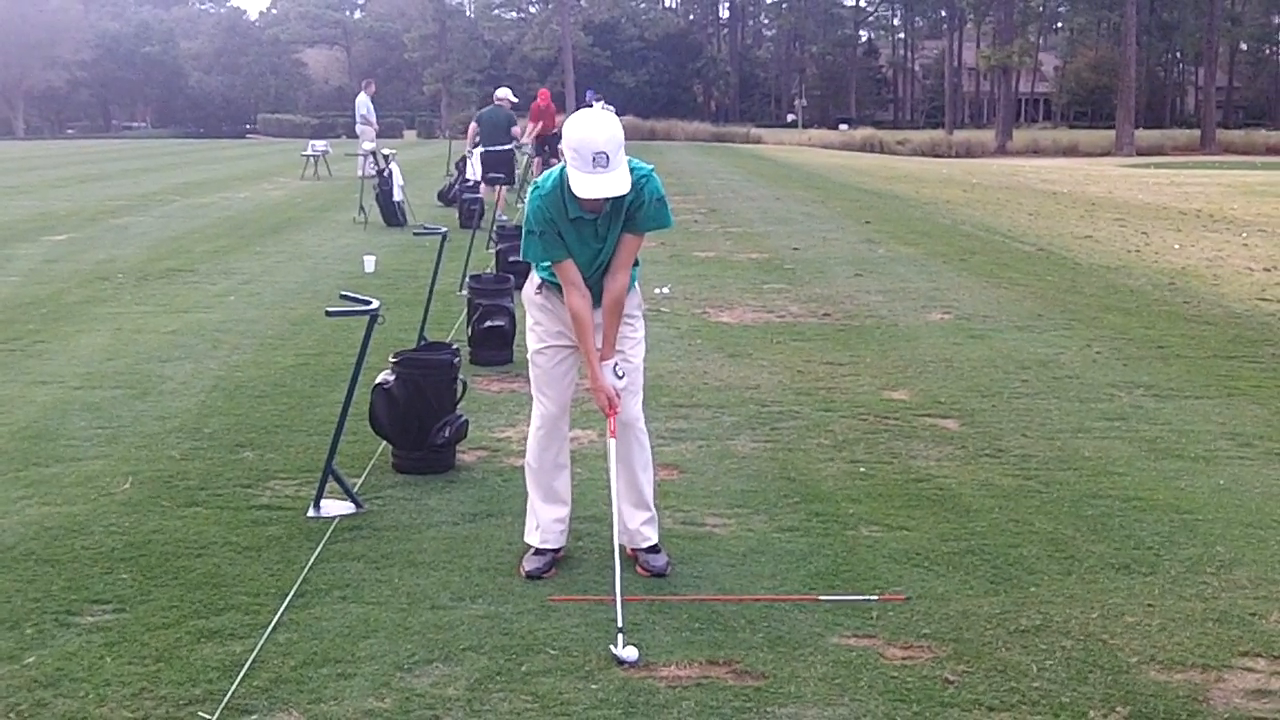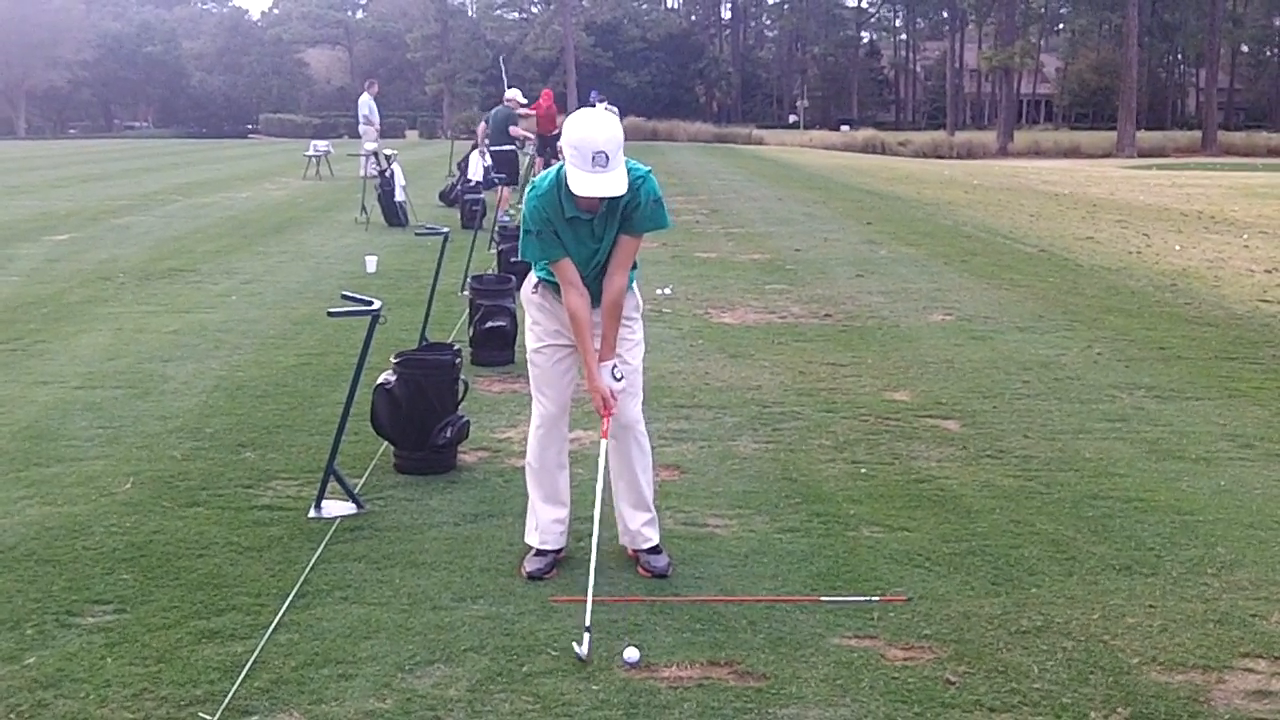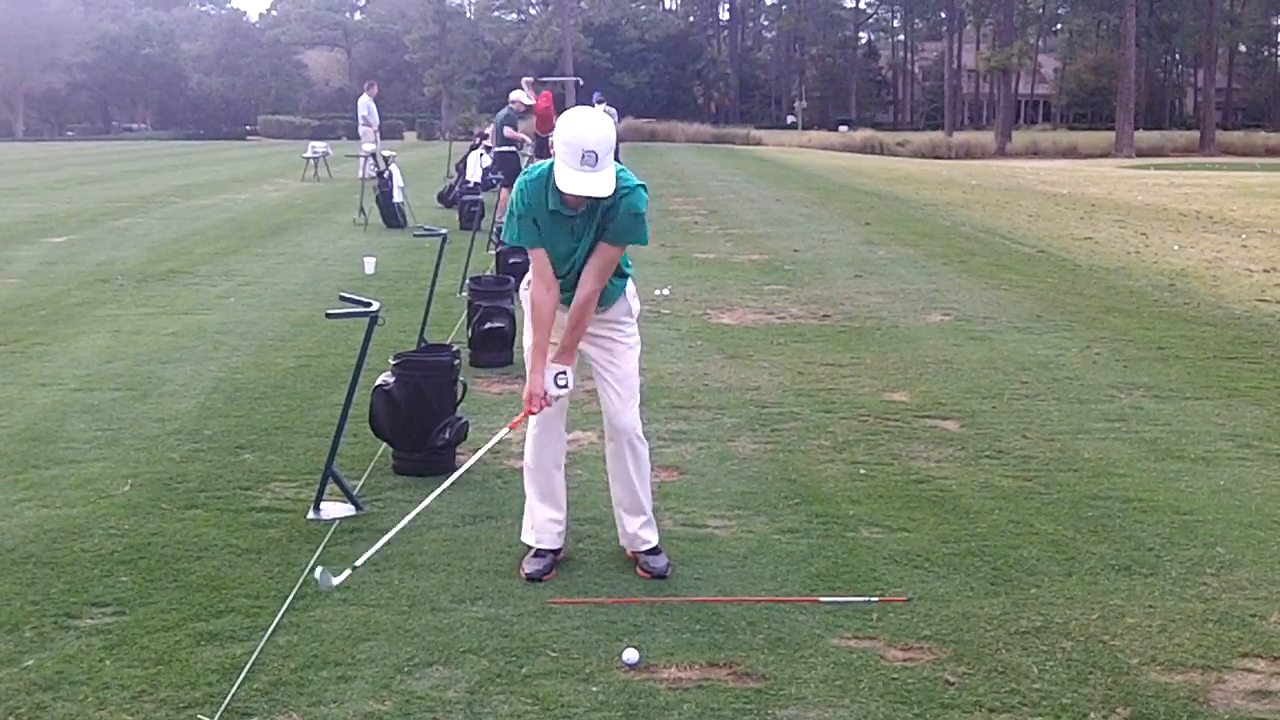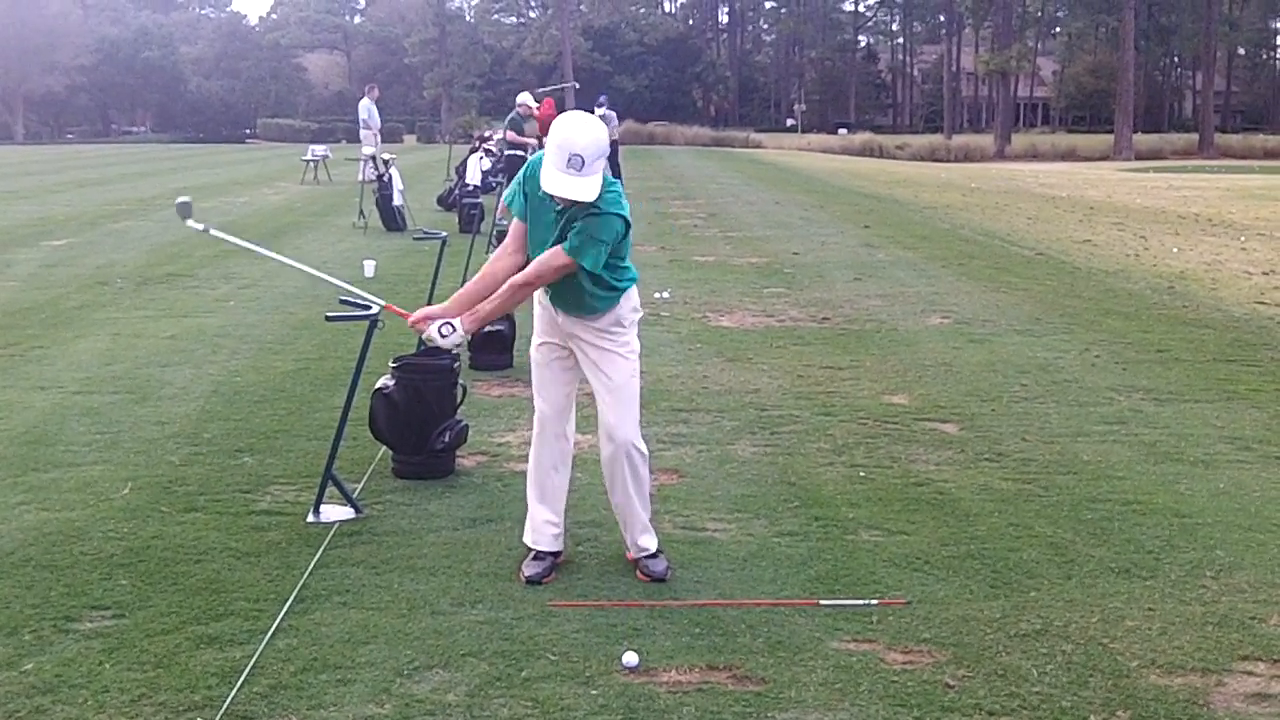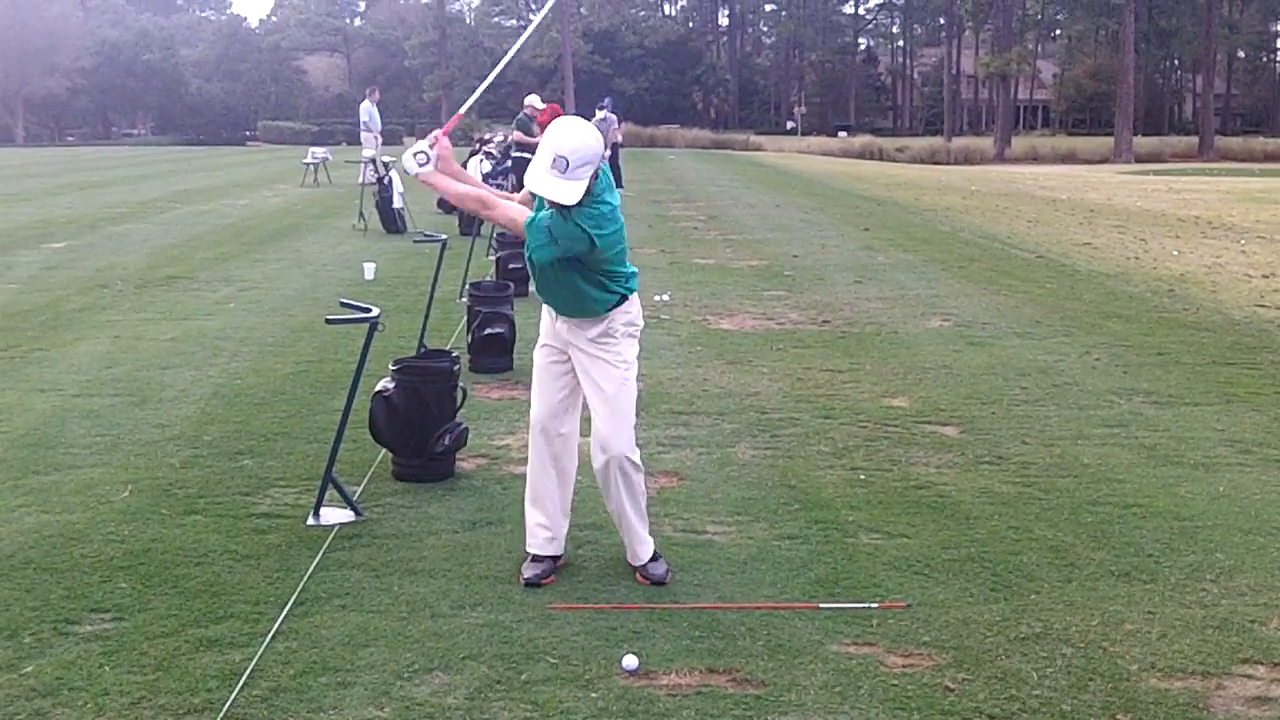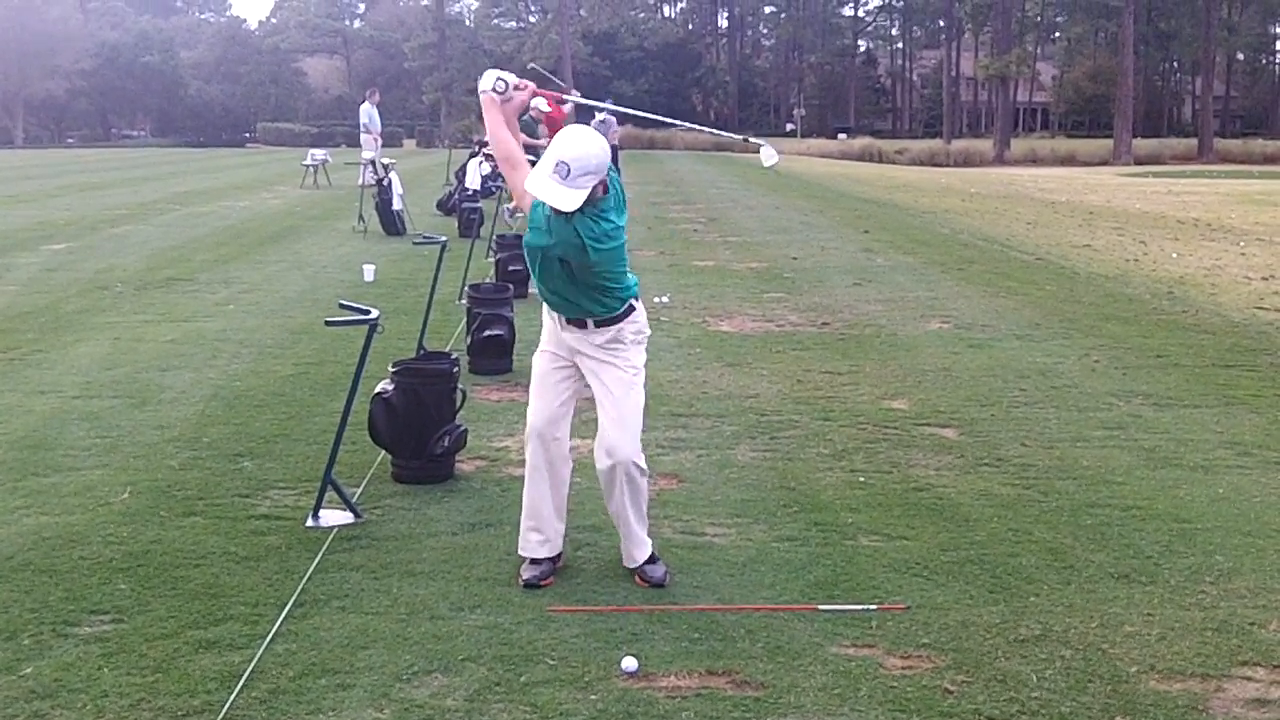
dt=0.2s
person 1, frame 1
left shoulder: (642, 185)
right shoulder: (544, 199)
left elbow: (617, 277)
right elbow: (575, 290)
left wrist: (609, 355)
right wrist: (593, 372)
left hip: (618, 305)
right hip: (553, 304)
left knee: (629, 417)
right knee: (549, 418)
left ankle: (641, 535)
right ankle: (546, 536)
person 1, frame 2
left shoulder: (640, 187)
right shoulder: (541, 198)
left elbow: (616, 276)
right elbow: (571, 290)
left wrist: (607, 356)
right wrist: (590, 369)
left hip: (617, 306)
right hip: (551, 304)
left knee: (628, 420)
right knee: (549, 419)
left ankle: (642, 536)
right ankle: (546, 538)
person 1, frame 3
left shoulder: (627, 196)
right shoulder: (532, 186)
left elbow: (592, 284)
right elbow: (542, 281)
left wrist: (563, 359)
right wrist: (537, 368)
left hip: (610, 310)
right hip: (548, 306)
left knee: (623, 423)
right knee: (544, 420)
left ankle: (641, 539)
right ankle: (544, 538)
person 1, frame 4
left shoulder: (607, 216)
right shoulder: (536, 170)
left elbow: (530, 278)
right elbow: (508, 252)
left wrist: (465, 325)
right wrist: (449, 307)
left hip: (608, 320)
right hip: (555, 314)
left knee: (621, 435)
right knee: (550, 425)
left ankle: (644, 545)
right ankle: (546, 542)
person 1, frame 5
left shoulder: (584, 226)
right shoulder: (581, 169)
left elbow: (500, 212)
right elbow: (516, 200)
left wrist: (432, 177)
right wrist: (447, 162)
left hip: (604, 330)
right hip: (558, 320)
left knee: (612, 446)
right knee: (548, 429)
left ankle: (640, 550)
right ankle: (545, 547)
person 1, frame 6
right shoulder: (587, 172)
left elbow: (517, 175)
left wrist: (492, 108)
left hip: (613, 335)
right hip: (563, 324)
left knee: (618, 452)
right knee: (541, 433)
left ankle: (640, 553)
right ankle: (542, 547)
